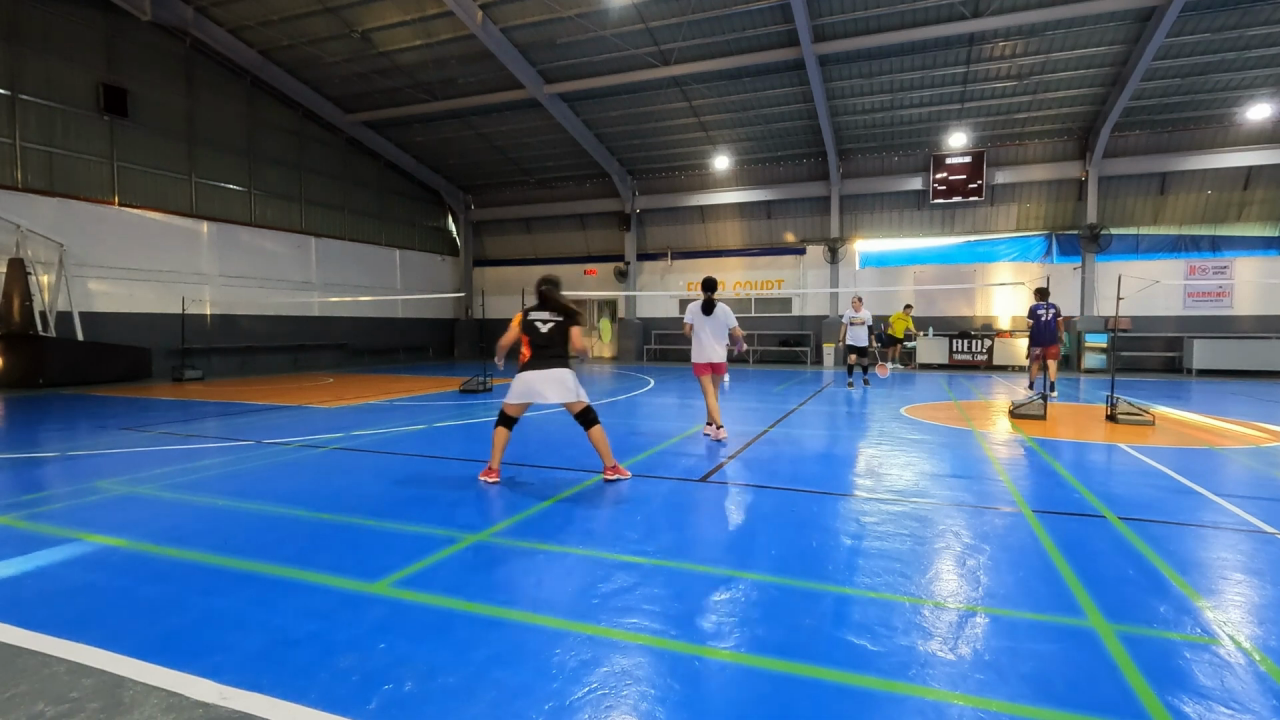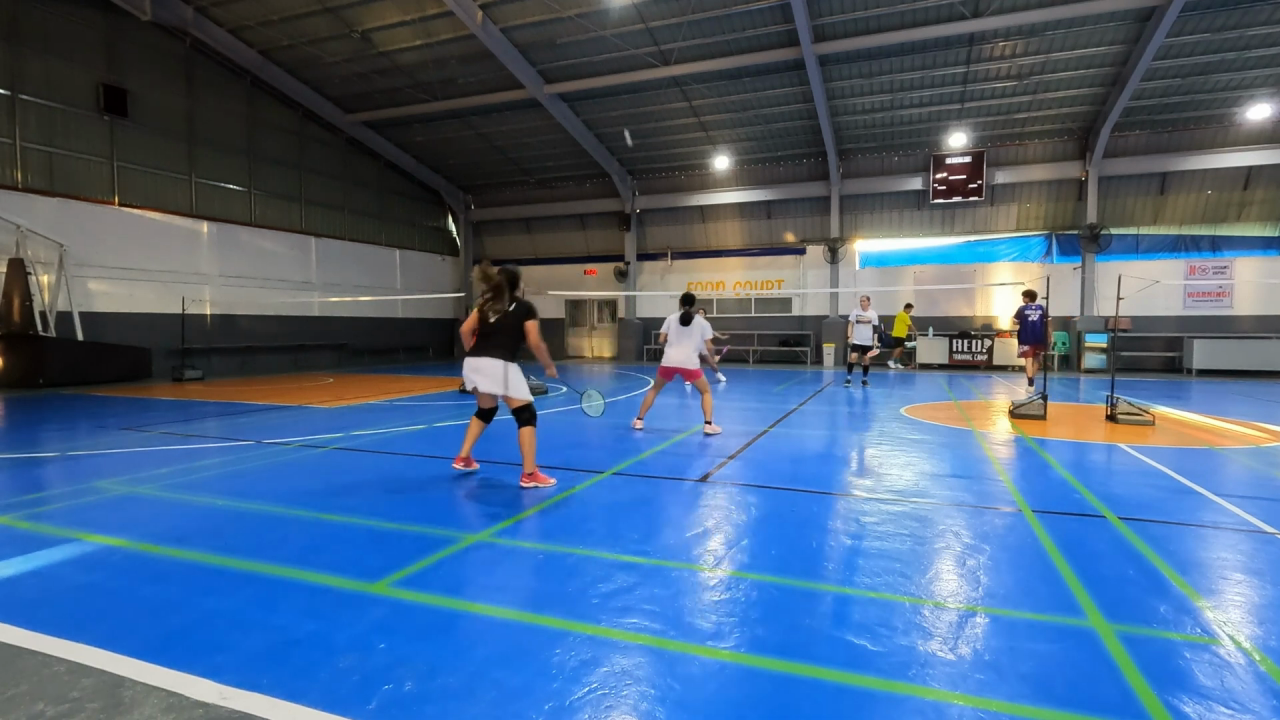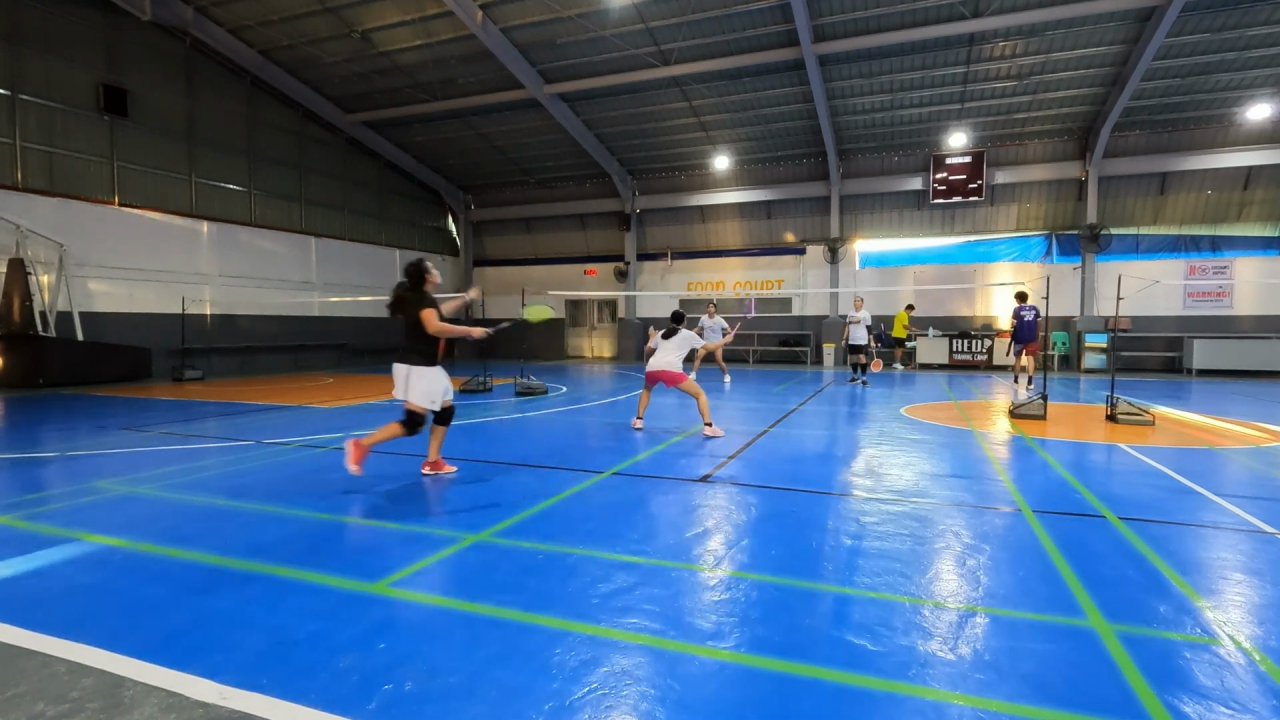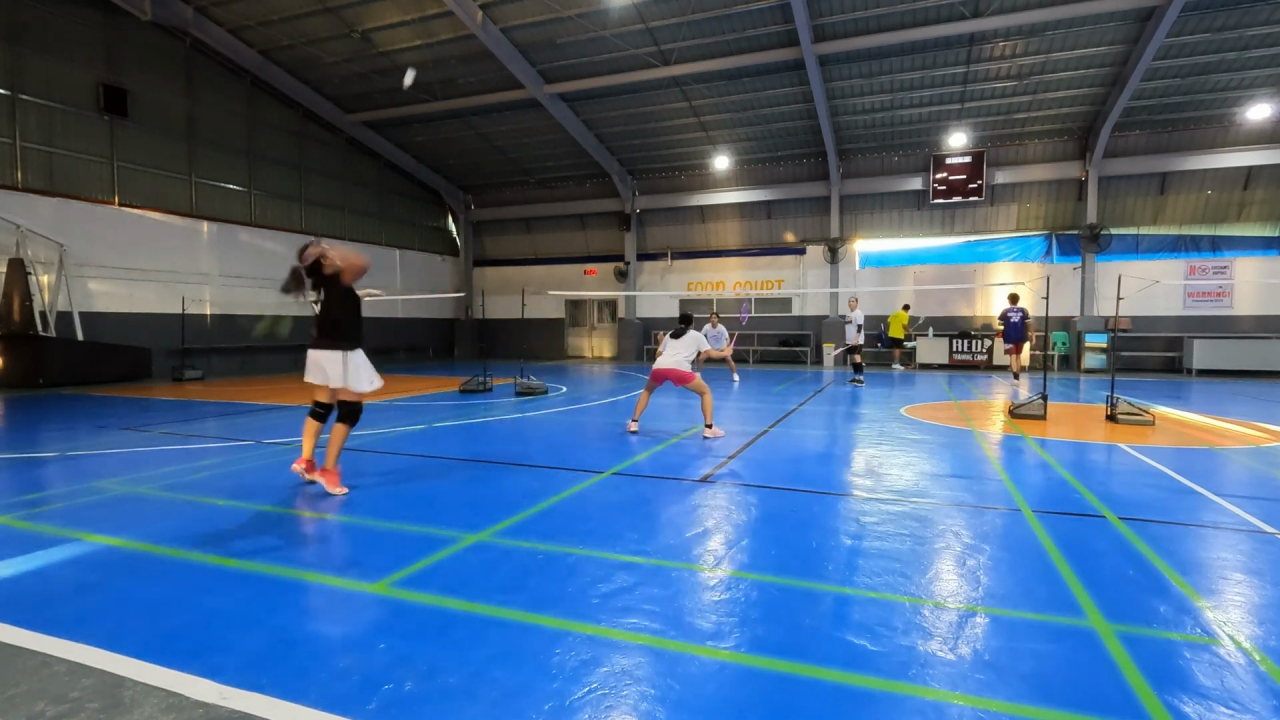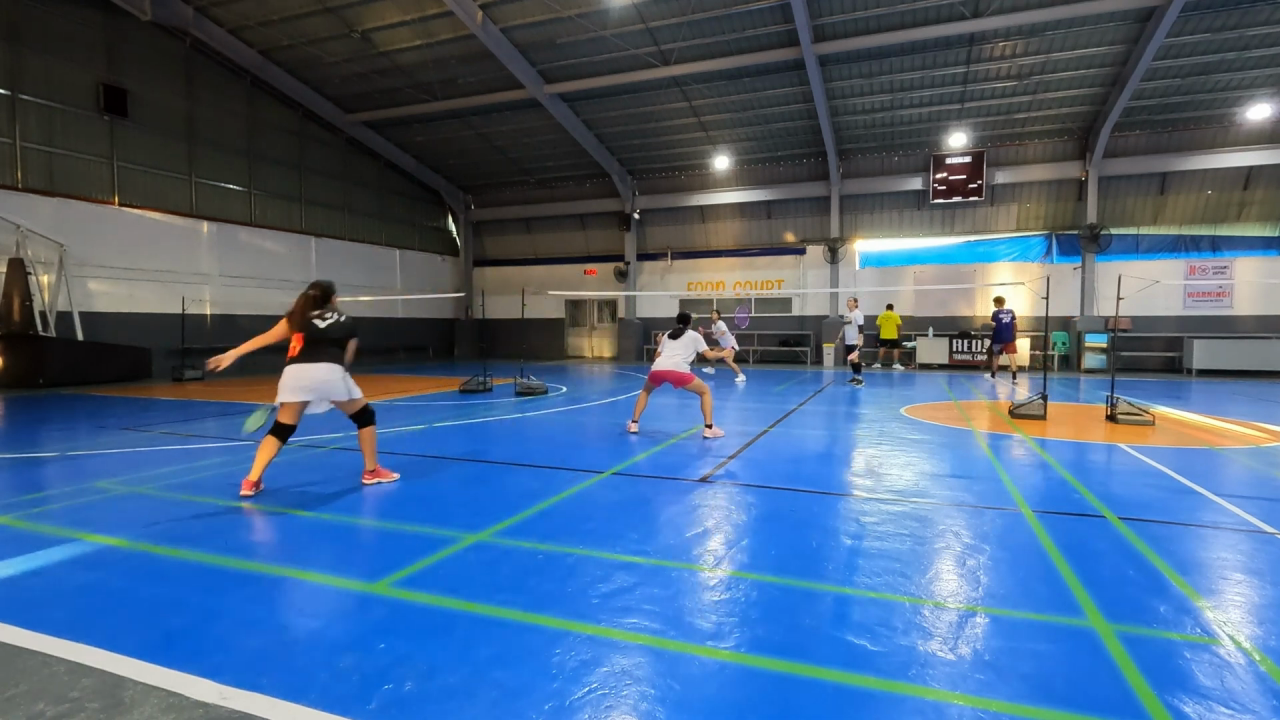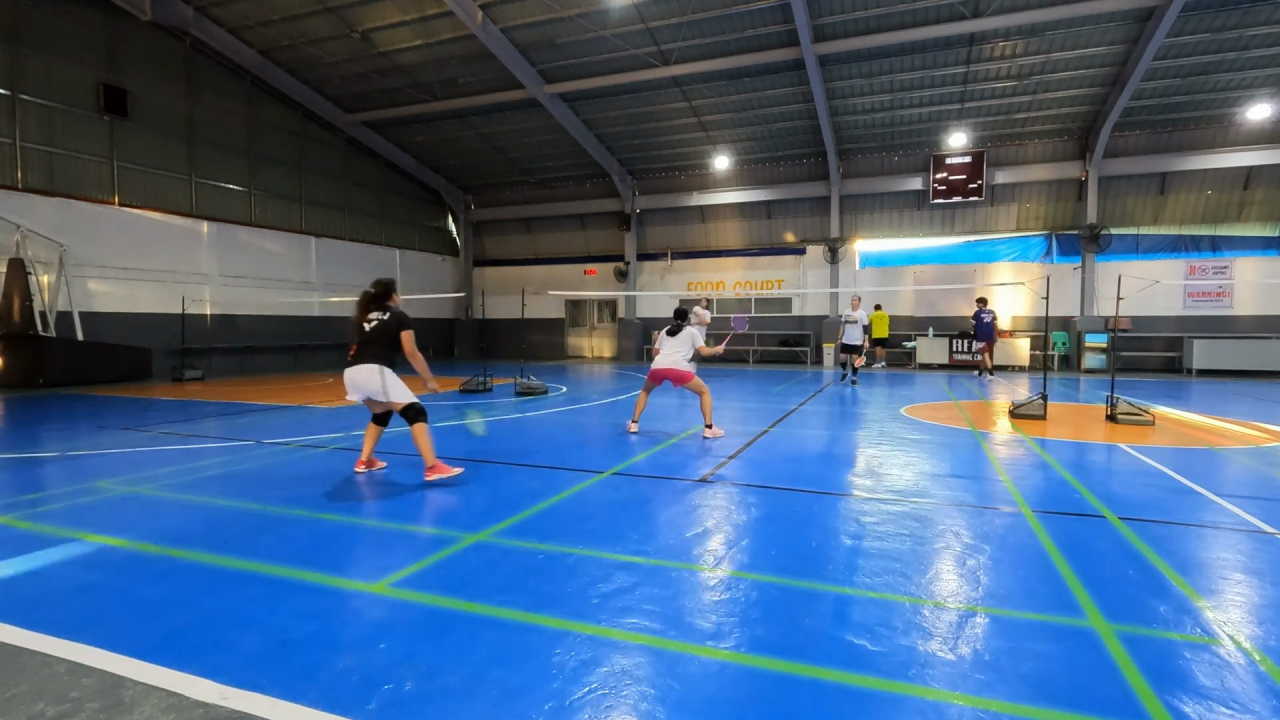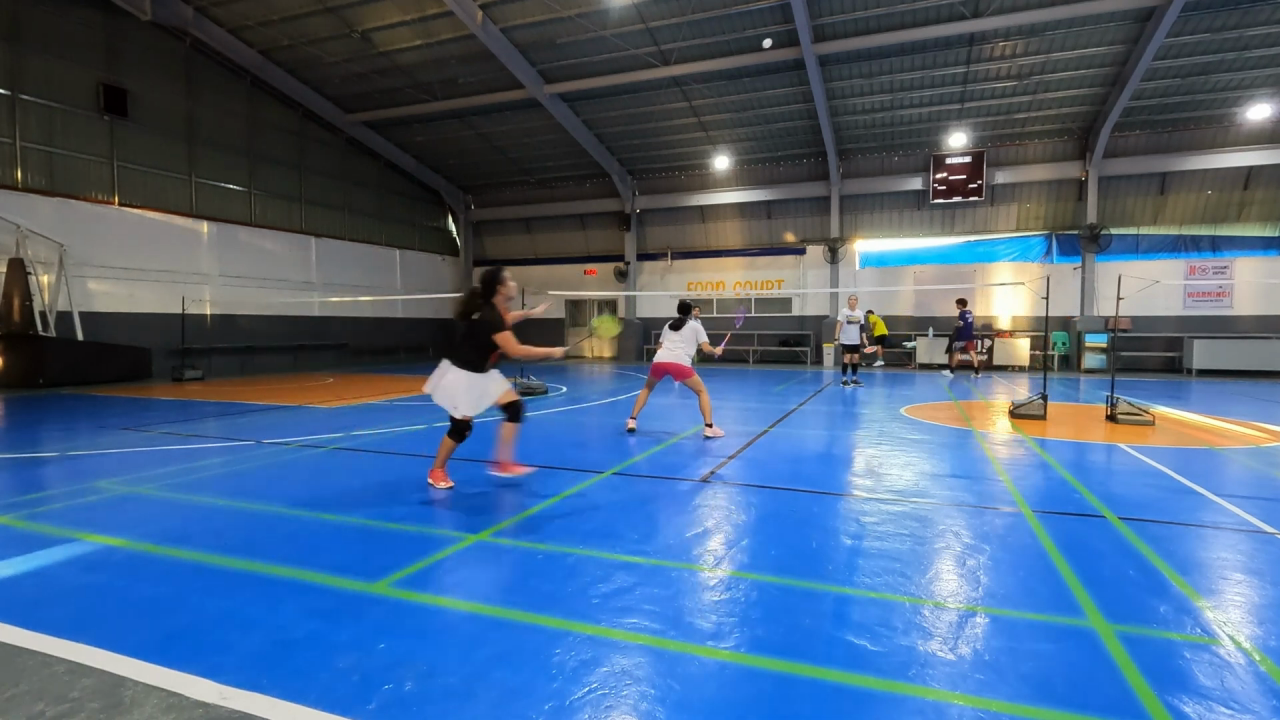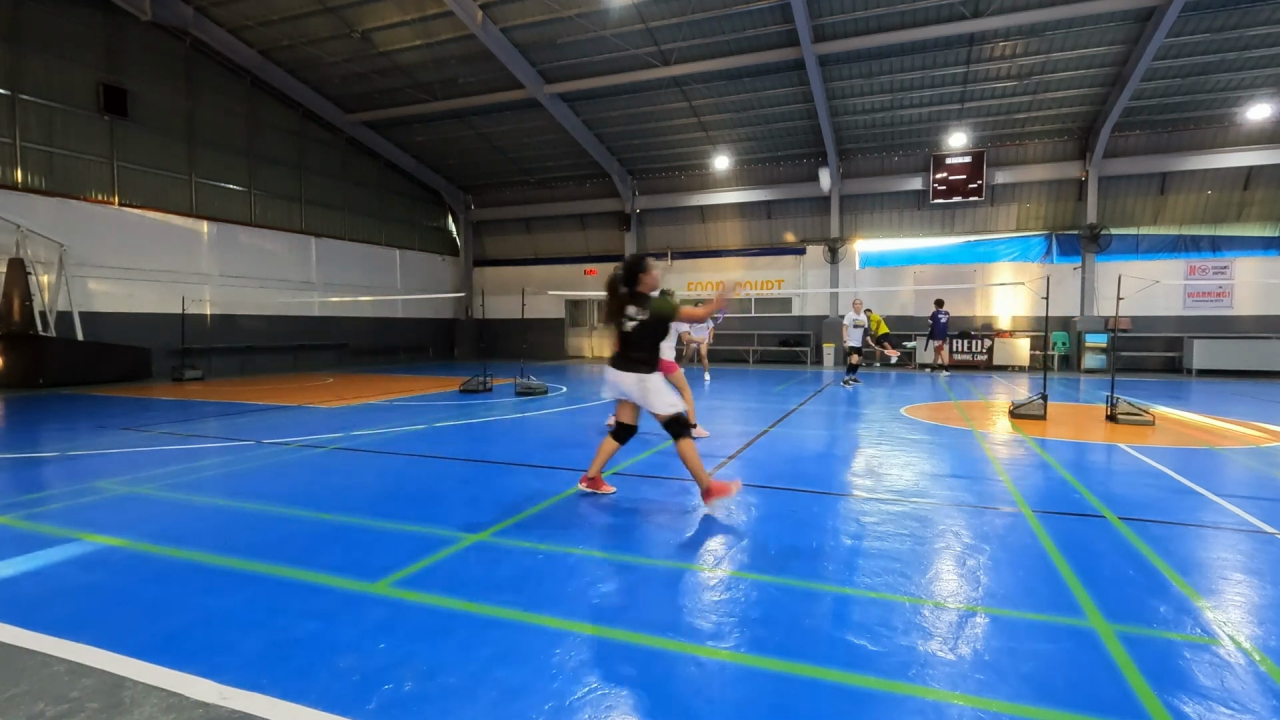
dt=0.5s
person 1, frame 1
left shoulder: (525, 314)
right shoulder: (570, 315)
left elbow: (504, 343)
right elbow: (578, 347)
left wrist: (499, 359)
right wrist: (585, 353)
left hip: (528, 374)
right hip: (560, 373)
left knee: (505, 419)
right knee: (589, 418)
left ankle: (493, 469)
right ankle: (611, 467)
person 1, frame 2
left shoulder: (487, 302)
right shoulder: (524, 307)
left elbow: (465, 331)
right elbow: (535, 342)
left wrist: (474, 353)
right wrist: (549, 366)
left hip: (474, 363)
right hip: (500, 365)
left knee: (486, 411)
right knee: (526, 416)
left ankle: (463, 457)
right ankle: (530, 474)
person 1, frame 3
left shoulder: (421, 299)
right shoulder: (423, 298)
left elbow: (440, 311)
right elbow: (435, 328)
left wrist: (466, 298)
right wrist: (470, 331)
left hip: (426, 367)
right hip: (417, 368)
left knee: (446, 412)
right knee: (413, 424)
left ankle: (433, 461)
right ankle: (360, 445)
person 1, frame 4
left shoulder: (328, 285)
right shoulder: (336, 283)
right elbow: (360, 265)
right wrist: (328, 252)
left hip: (320, 353)
right hip: (341, 355)
left knee: (321, 409)
right knee: (351, 412)
left ankle: (306, 461)
right ankle: (329, 470)
person 1, frame 5
left shoulder: (297, 318)
right shoulder: (347, 322)
left elbow: (265, 338)
right elbow: (347, 358)
left wrist: (232, 354)
left hip: (296, 373)
right hip: (330, 371)
left knee: (280, 429)
right knee: (365, 415)
left ankle: (252, 481)
right ankle: (372, 470)
person 1, frame 6
left shoulder: (366, 317)
right shoulder: (400, 318)
right elbow: (411, 353)
right wrist: (429, 380)
left hip: (353, 372)
right hip: (376, 371)
left knee: (382, 413)
right knee: (415, 413)
left ankle: (365, 460)
right ankle: (433, 467)
person 1, frame 7
left shoulder: (497, 311)
right shoulder: (490, 316)
right elbow: (514, 351)
left wrist: (531, 312)
right wrist: (551, 352)
left hip: (481, 372)
right hip: (461, 373)
left knee: (514, 407)
right knee: (462, 427)
left ankle: (503, 462)
right ankle: (437, 471)
person 1, frame 8
left shoulder: (626, 300)
right shoulder: (656, 308)
right elbow: (698, 315)
right wrist: (718, 302)
left hip: (621, 373)
right hip: (640, 377)
left knee: (624, 430)
right knee: (680, 426)
left ankle: (591, 478)
right ankle: (709, 488)
